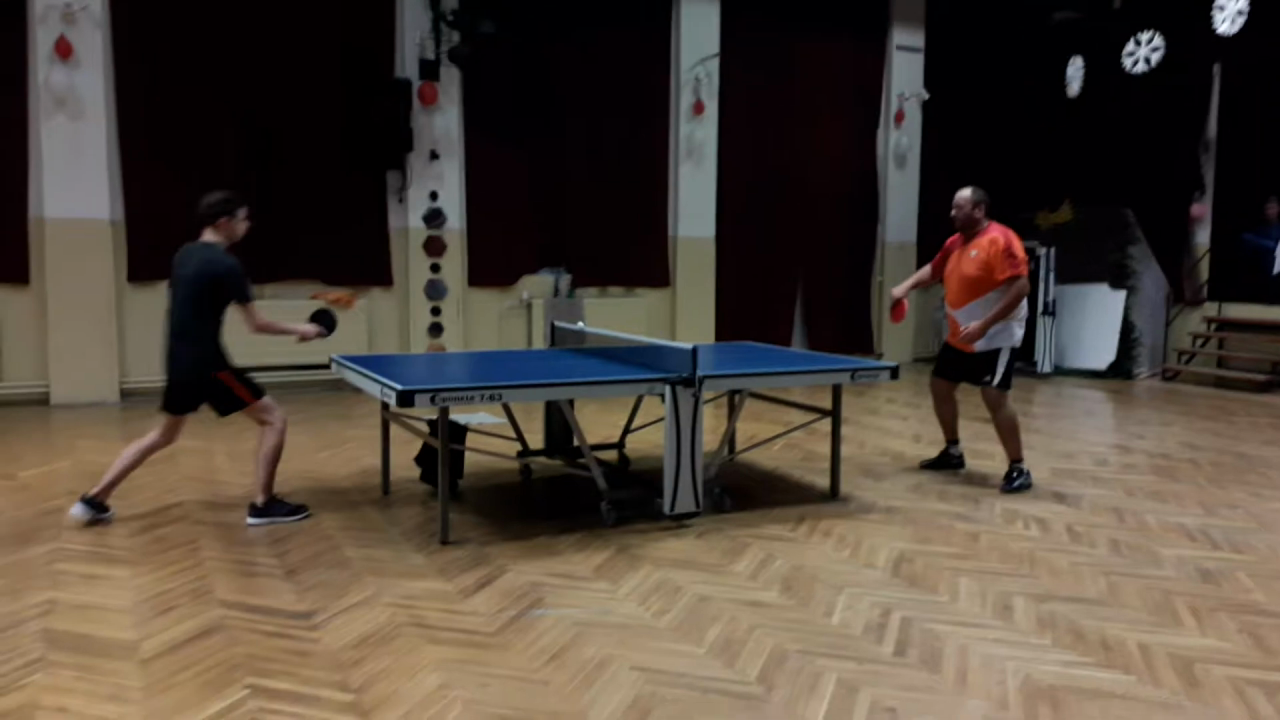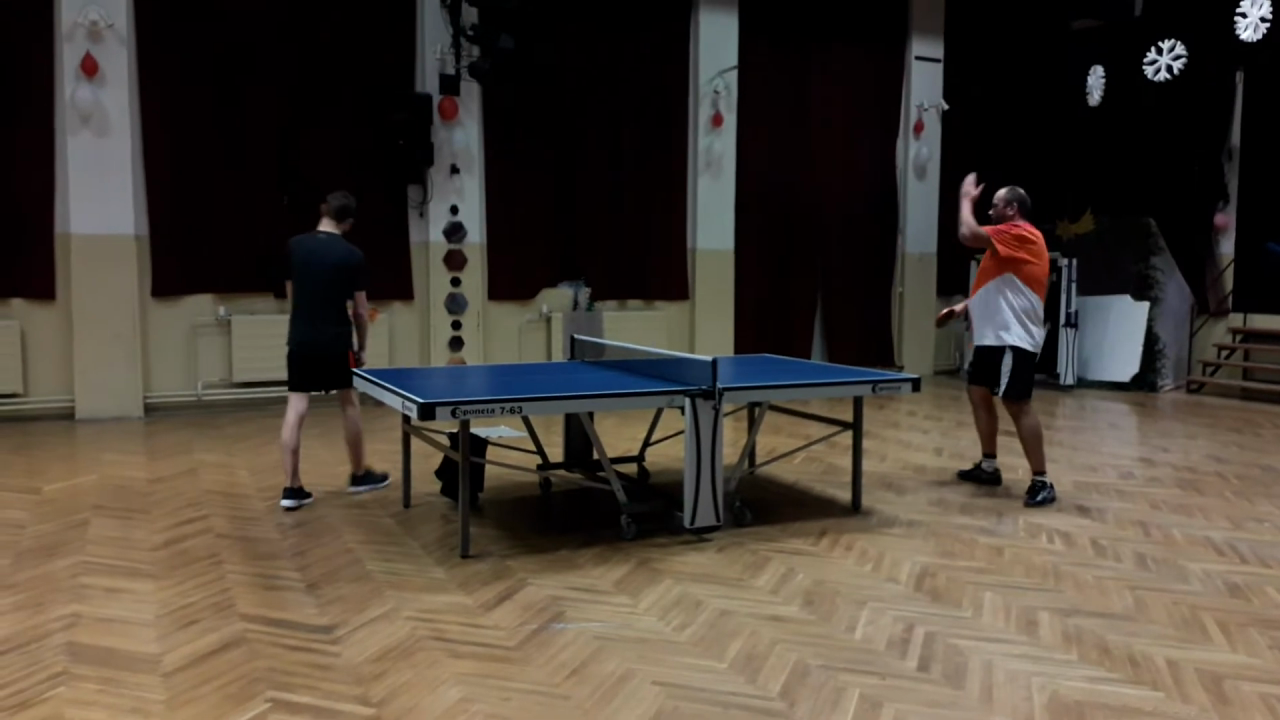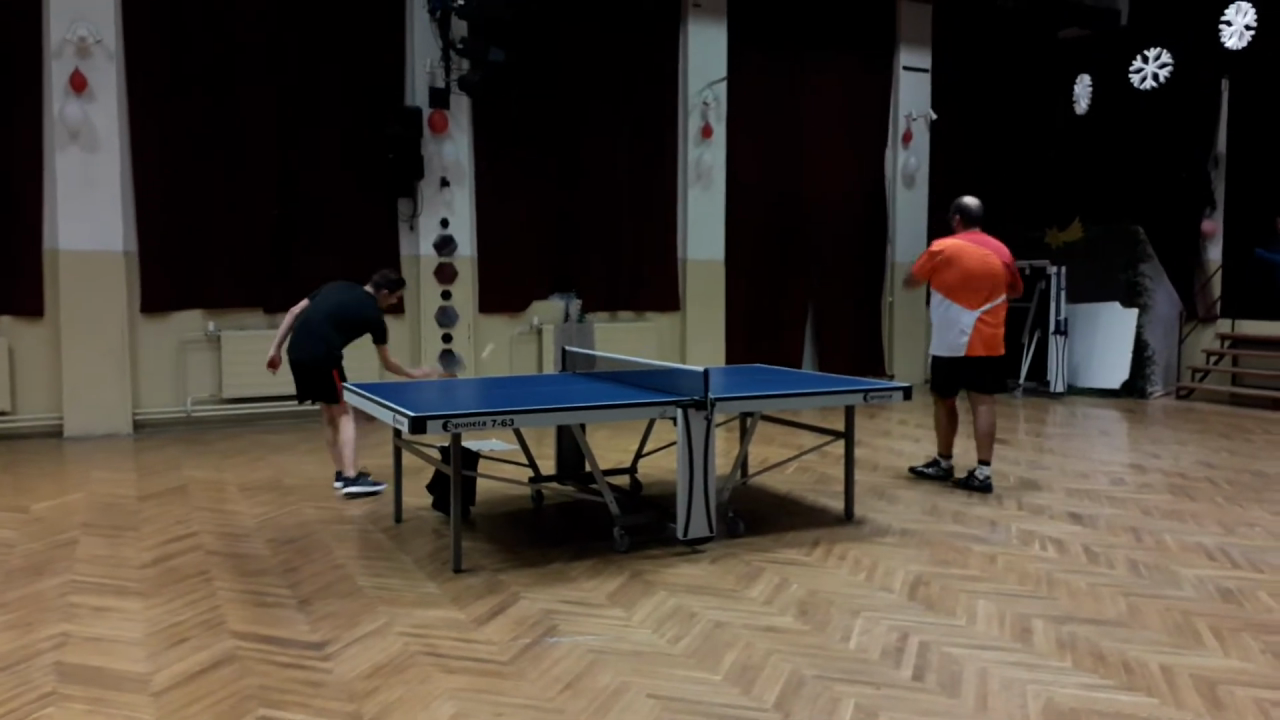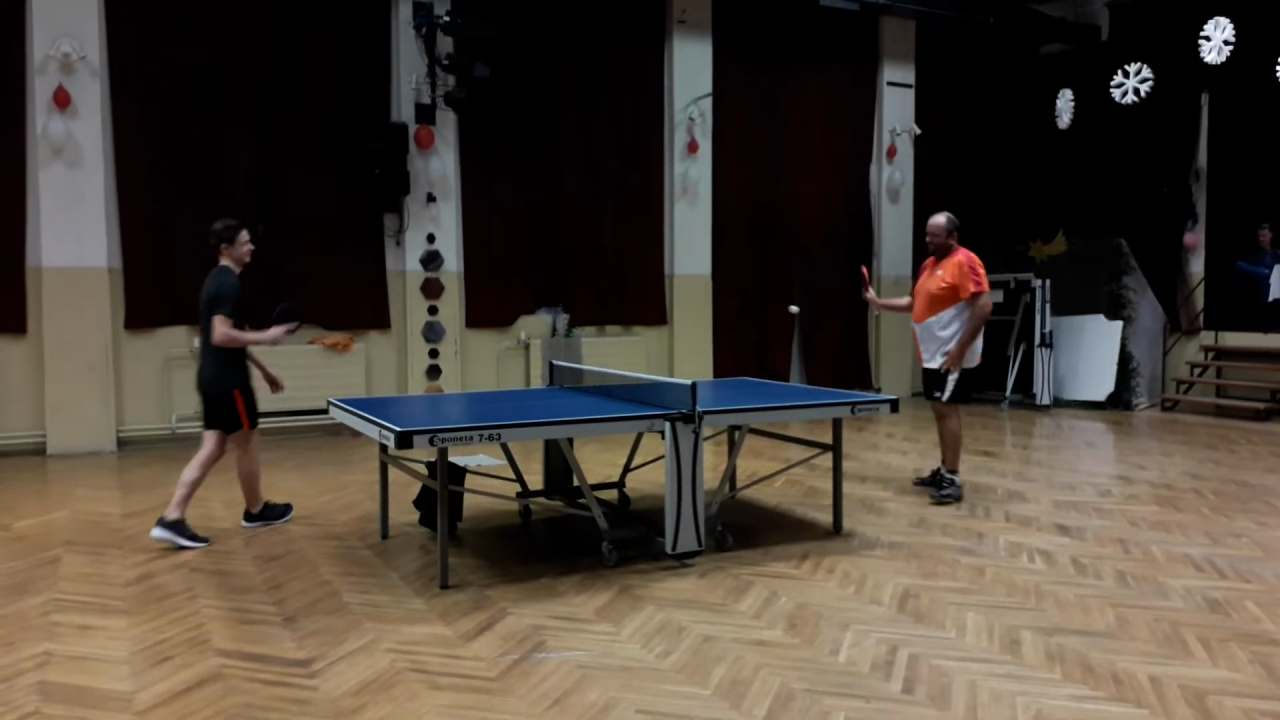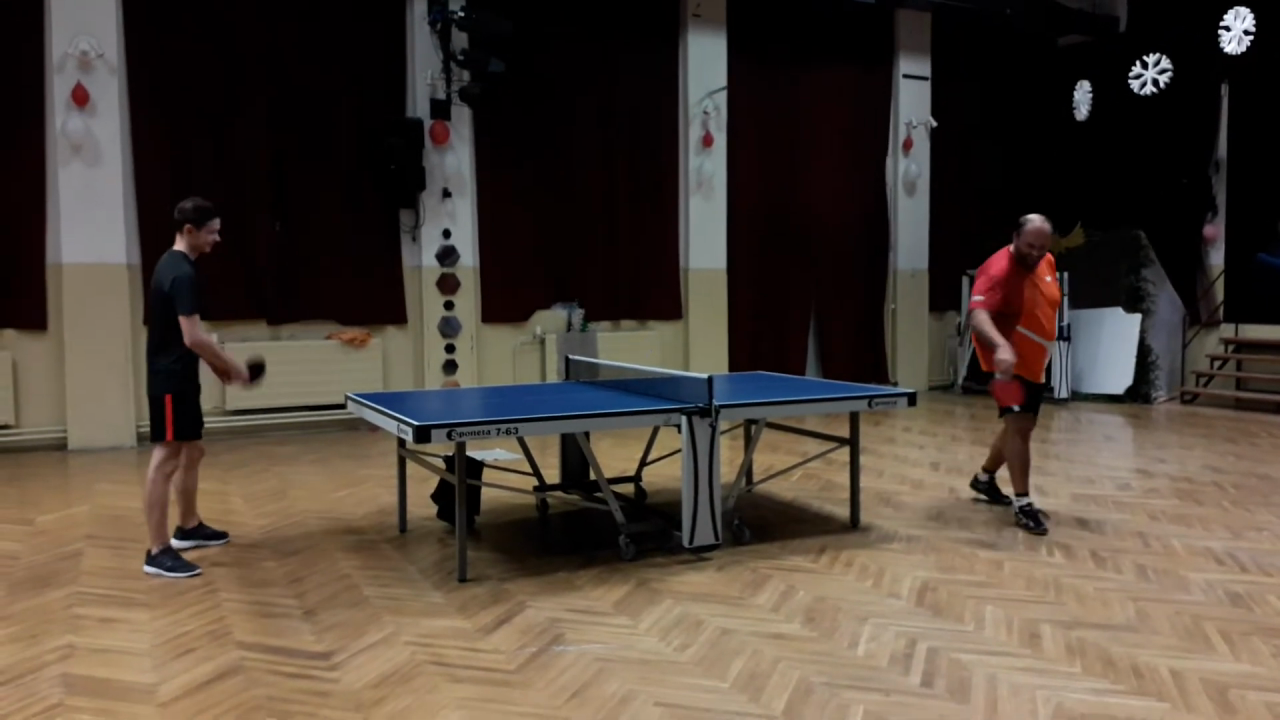
dt=1s
person 1, frame 1
left shoulder: (184, 255)
right shoulder: (226, 266)
right elbow: (255, 323)
right wrist: (299, 329)
left hip: (179, 364)
right hip: (207, 365)
left knee: (164, 433)
right knee: (273, 420)
left ankle: (93, 499)
right ankle: (264, 505)
person 1, frame 2
left shoulder: (295, 246)
right shoulder: (352, 255)
left elbow: (291, 294)
right elbow: (360, 309)
right wrist: (361, 347)
left hip: (300, 342)
right hip: (335, 342)
left knee: (295, 410)
right knee: (348, 404)
left ankle: (291, 487)
right ankle: (359, 474)
person 1, frame 3
left shoulder: (335, 286)
right shoulder: (373, 315)
left elbow: (294, 312)
right elbow: (387, 364)
left wrist: (276, 348)
right wrist: (418, 374)
left hip: (298, 352)
right hip: (323, 357)
left knee: (330, 413)
right knee: (345, 413)
left ankle: (344, 472)
right ankle: (350, 477)
person 1, frame 4
left shoulder: (218, 280)
right shoulder: (228, 284)
right elbow: (221, 336)
left wrist: (263, 369)
right wrist: (266, 337)
left hip: (211, 377)
right hip: (228, 380)
left knee: (212, 449)
right knee: (247, 444)
left ankle: (171, 519)
right ankle: (256, 510)
person 1, frame 5
left shoulder: (171, 265)
right shoulder: (182, 274)
right elbow: (193, 338)
left wrist: (219, 363)
right wrist: (231, 367)
left hip: (179, 378)
right hip: (171, 381)
left knee: (192, 452)
right knee: (165, 460)
left ankle: (189, 527)
right ankle: (158, 552)
person 2, frame 1
left shoulder: (1001, 240)
right shoulder: (955, 242)
left elbow: (1020, 287)
right elbow: (933, 270)
left wrist: (985, 324)
right wrist: (906, 286)
left hip: (996, 336)
right hip: (960, 337)
left knee: (994, 397)
right knee: (940, 386)
left ankle: (1018, 469)
right ankle: (953, 452)
person 2, frame 2
left shoulder: (1020, 234)
right shoulder: (1012, 241)
left elbow: (968, 234)
left wrist: (967, 196)
right wrist: (964, 307)
left hip: (1013, 339)
right hip: (995, 336)
left knee: (1018, 406)
right knee: (978, 394)
left ankle: (1041, 482)
right ankle: (988, 466)
person 2, frame 3
left shoulder: (941, 248)
right shoulder: (1001, 251)
left elbow: (911, 281)
right elbow: (1015, 291)
left wrist: (935, 280)
left hip: (950, 343)
right hip: (988, 343)
left knee: (944, 402)
right knee: (983, 404)
left ankle: (943, 463)
right ankle: (982, 472)
person 2, frame 4
left shoulder: (965, 263)
right shoulder: (930, 265)
left elbow: (983, 306)
right elbow: (916, 302)
left wrist: (960, 348)
right wrist: (880, 303)
left hip: (953, 356)
right hip: (933, 354)
left knee: (946, 410)
right knee: (942, 410)
left ankle: (951, 480)
right ankle: (946, 471)
person 2, frame 5
left shoulder: (1047, 263)
right shoulder: (997, 271)
right elbow: (977, 316)
left wrist: (1044, 349)
right wrist: (1001, 347)
left hip: (1033, 362)
right hip: (1006, 361)
left knee: (1022, 425)
right knee: (1018, 425)
left ankle: (984, 478)
right ankle: (1022, 504)
